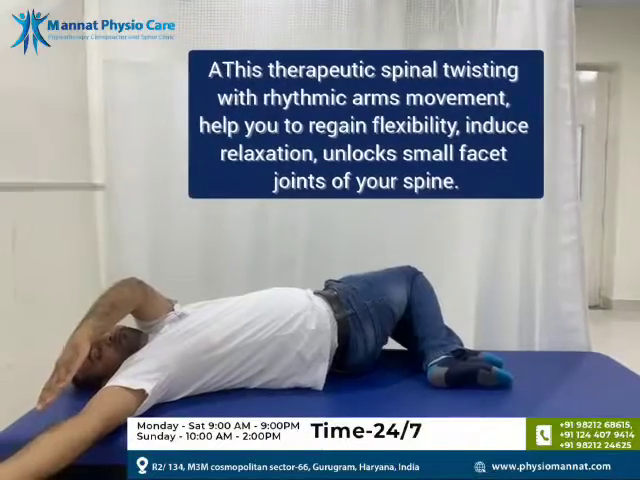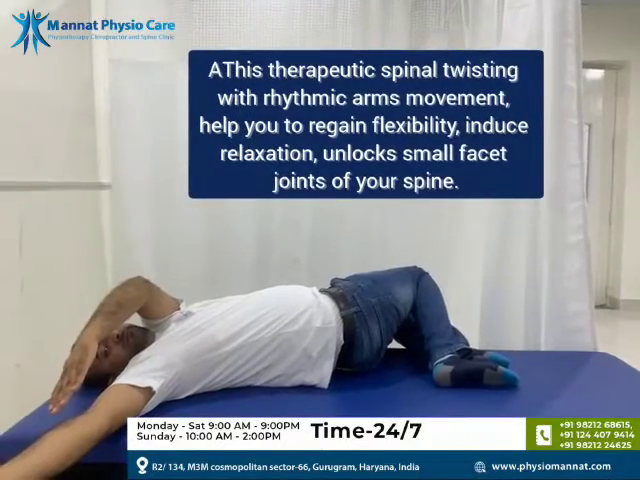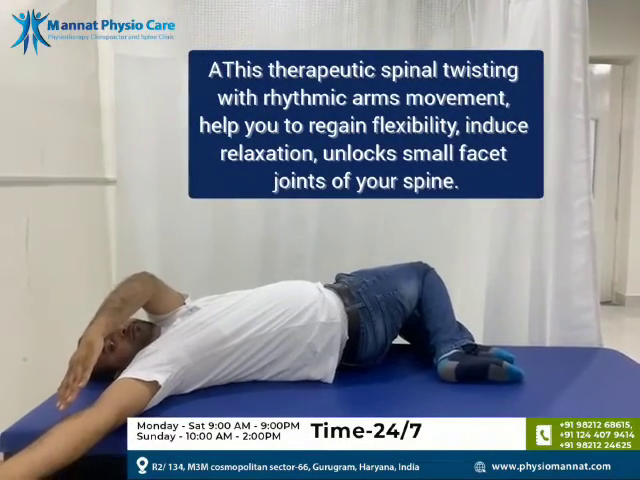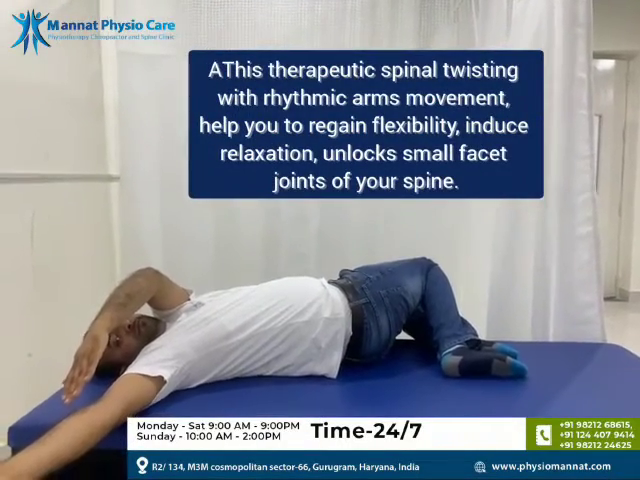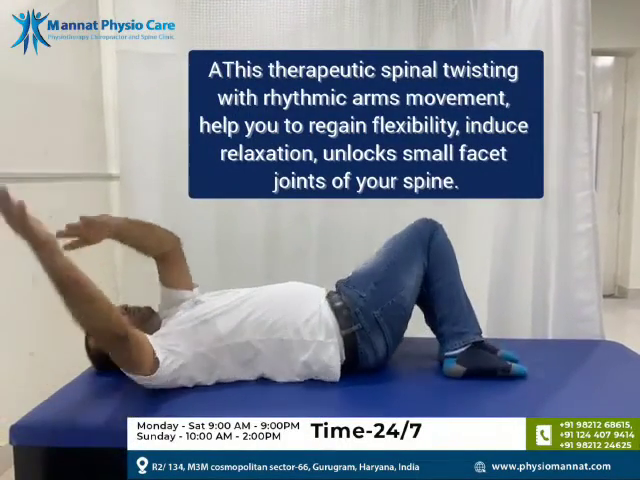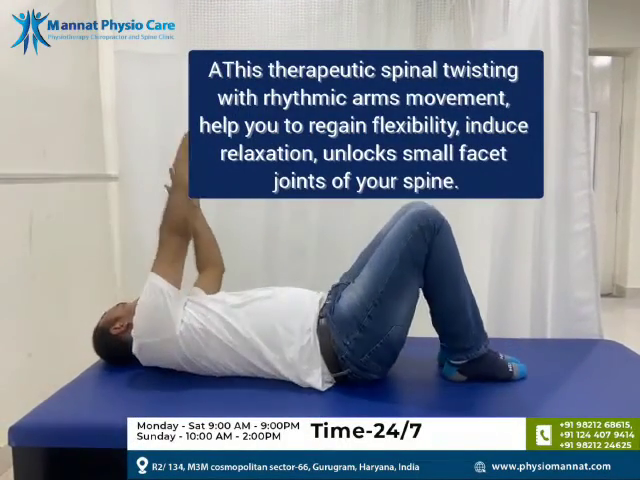
dt=0.7s
person 1, frame 1
left shoulder: (161, 327)
right shoulder: (141, 373)
left elbow: (132, 287)
right elbow: (86, 426)
left wrist: (82, 330)
left hip: (327, 318)
right knee: (410, 279)
left ankle: (443, 359)
right ankle: (443, 357)
person 1, frame 2
left shoulder: (167, 325)
right shoulder: (148, 373)
left elbow: (137, 286)
right elbow: (93, 424)
left wrist: (88, 334)
left hip: (332, 313)
right knee: (416, 279)
left ankle: (447, 357)
right ankle: (450, 357)
person 1, frame 3
left shoulder: (173, 320)
right shoulder: (154, 367)
left elbow: (143, 282)
right elbow: (101, 417)
left wrist: (94, 327)
left hip: (334, 302)
right knee: (421, 274)
left ankle: (453, 352)
right ankle: (455, 352)
person 1, frame 4
left shoulder: (177, 315)
right shoulder: (160, 361)
left elbow: (148, 277)
right elbow: (106, 411)
left wrist: (102, 319)
left hip: (338, 304)
right knee: (426, 270)
left ankle: (457, 346)
right ankle: (459, 347)
person 1, frame 5
left shoulder: (176, 312)
right shoulder: (159, 362)
left elbow: (168, 244)
right elbow: (113, 336)
left wrist: (108, 226)
left hip: (335, 309)
right hip: (349, 333)
left knee: (421, 244)
right knee: (426, 233)
left ankle: (462, 347)
right ankle: (463, 348)
person 1, frame 6
left shoulder: (177, 320)
right shoulder: (153, 340)
left elbow: (212, 269)
right elbow: (173, 237)
left wrist: (190, 204)
left hip: (331, 328)
right hip: (345, 345)
left knee: (418, 223)
right knee: (424, 221)
left ankle: (460, 353)
right ankle: (470, 358)
